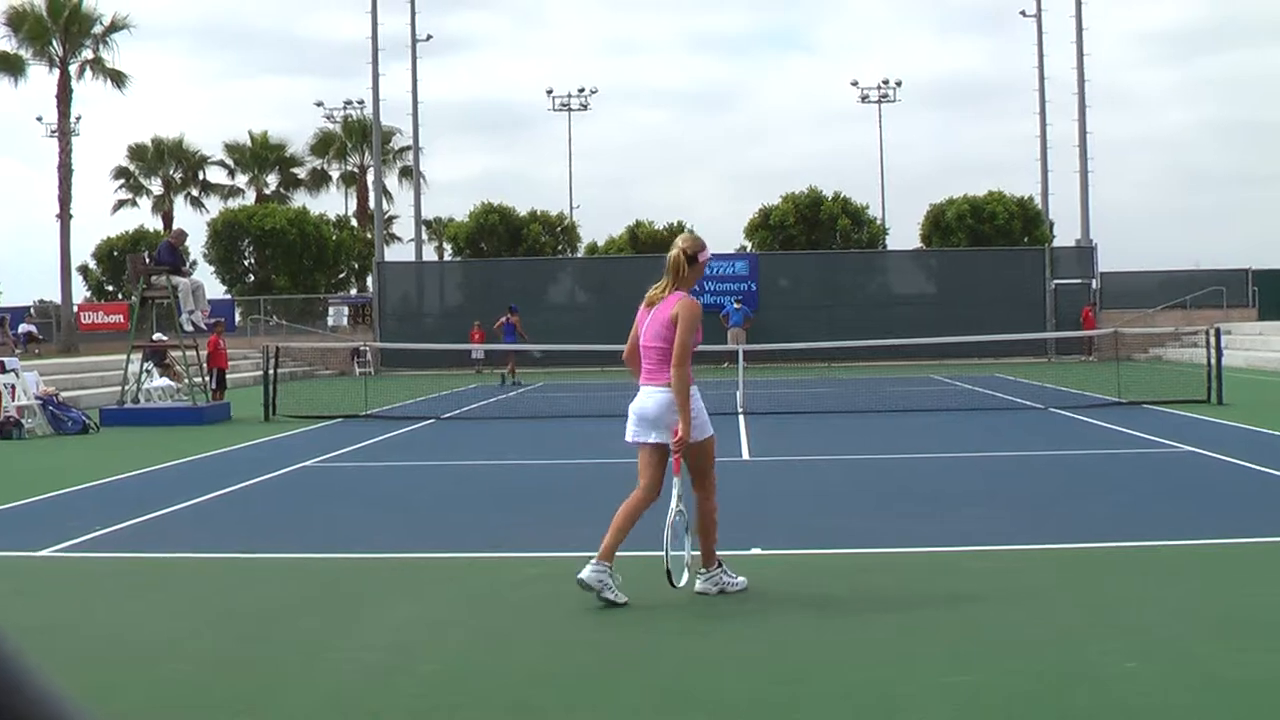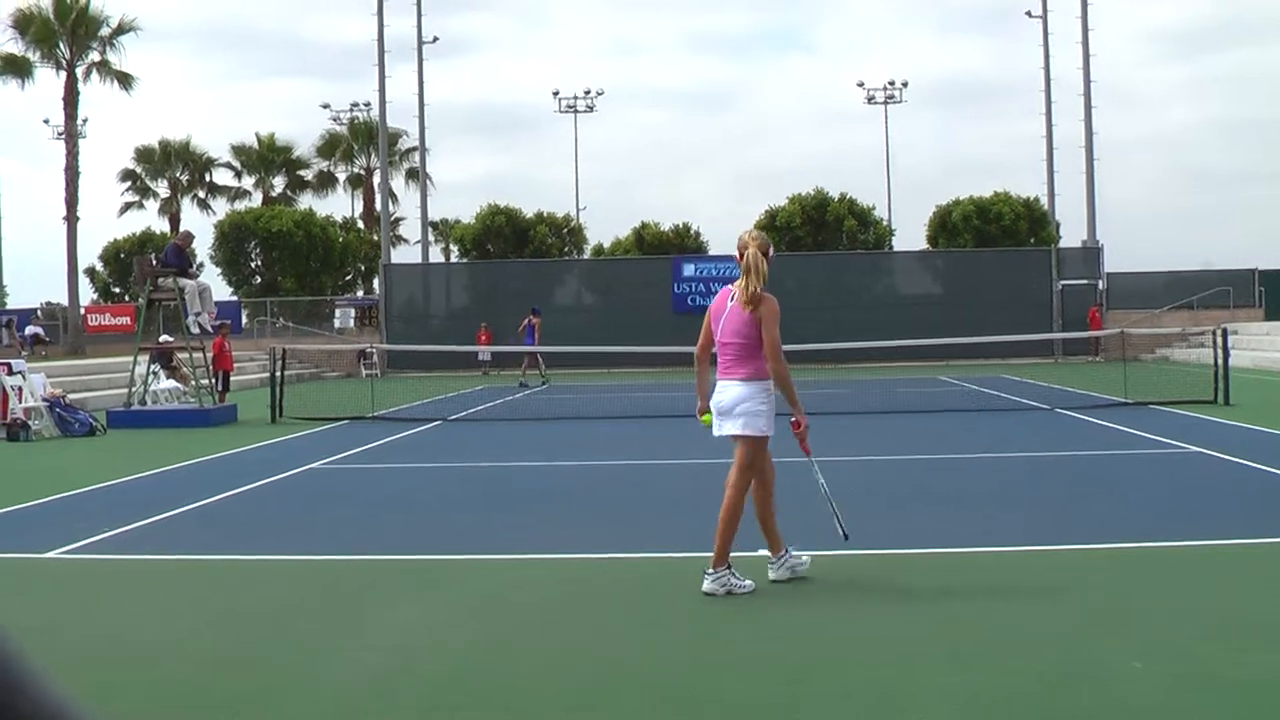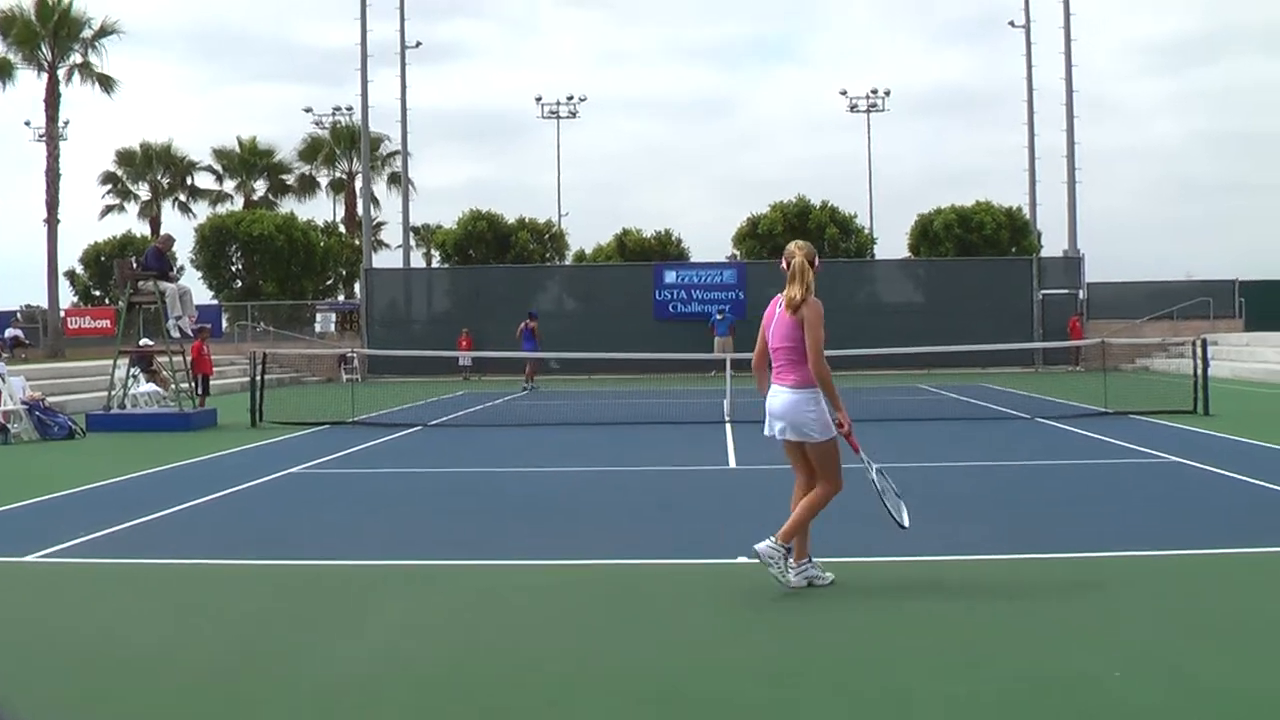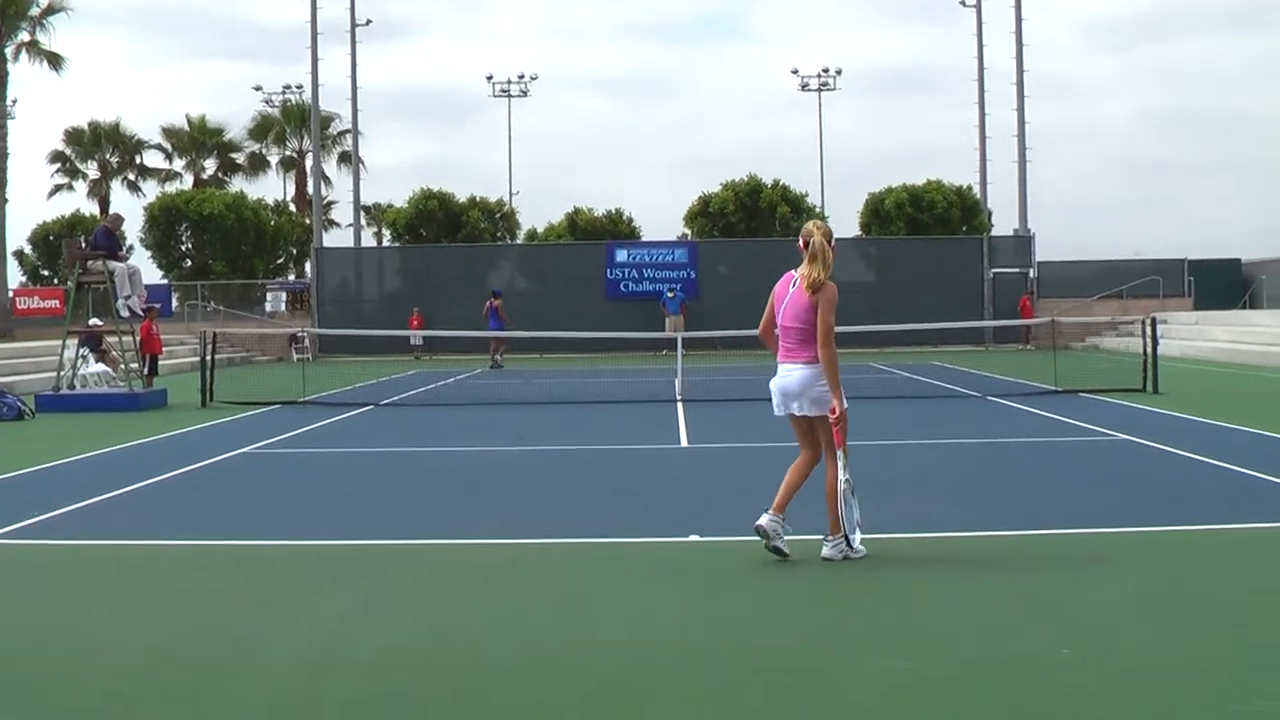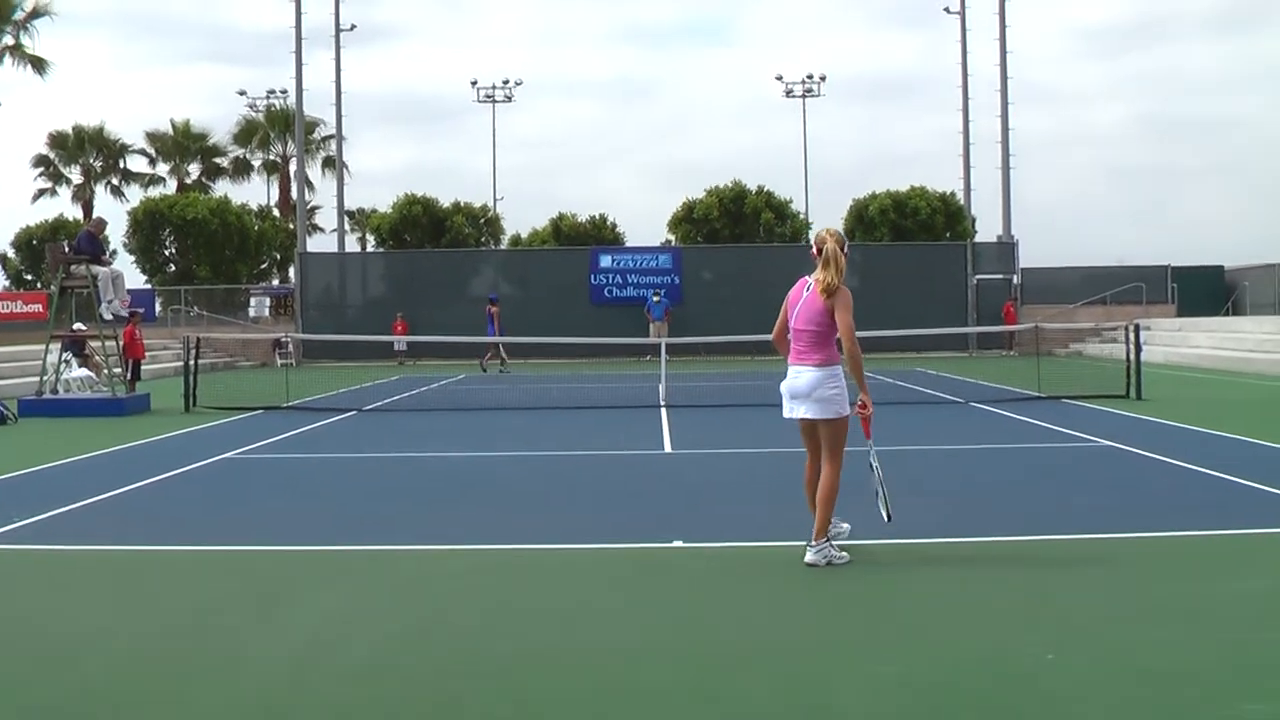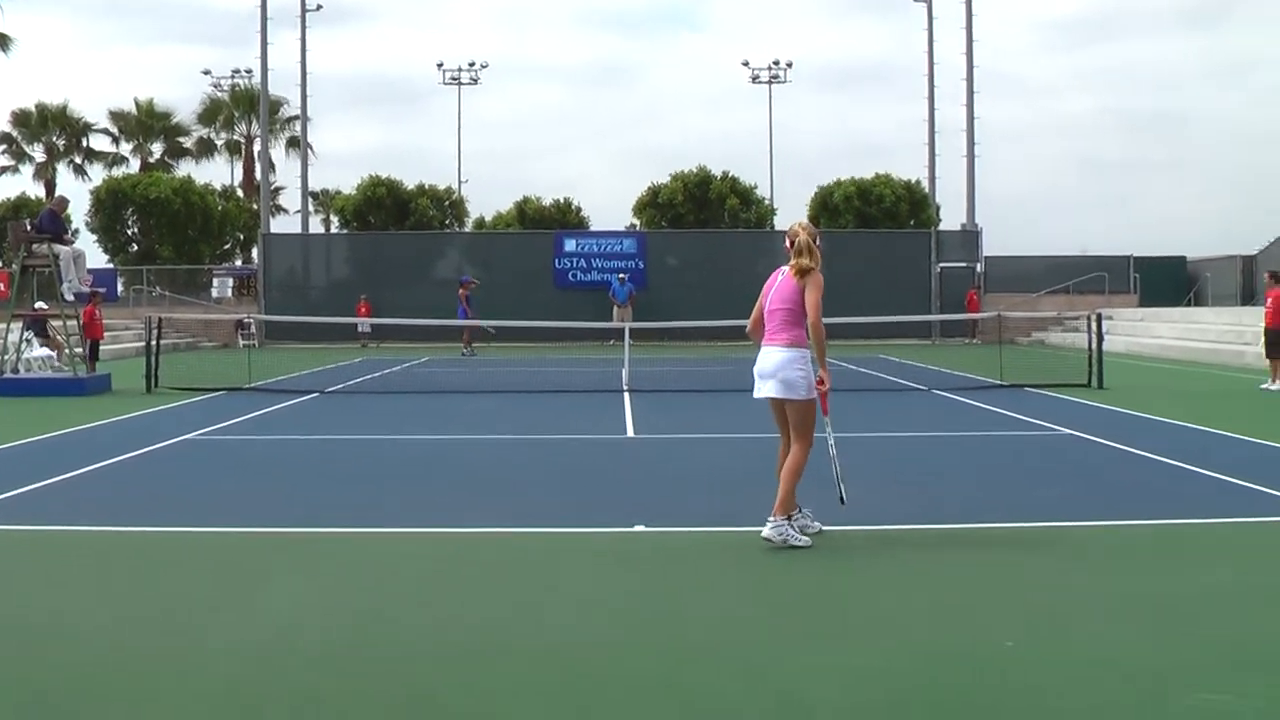
dt=0.4s
person 1, frame 1
left shoulder: (650, 301)
right shoulder: (688, 305)
left elbow: (630, 356)
right elbow: (679, 368)
right wrist: (684, 421)
left hip: (644, 401)
right hip: (675, 402)
left knee: (646, 491)
right knee: (704, 488)
left ankle: (600, 564)
right ankle: (710, 570)
person 1, frame 2
left shoulder: (720, 298)
right shoulder: (765, 303)
left elbow: (701, 355)
right elbow: (775, 364)
left wrist: (703, 398)
right wrist: (798, 410)
left hip: (725, 393)
right hip: (751, 395)
left knee: (764, 477)
right knee: (739, 486)
left ankle: (779, 557)
right ankle: (718, 571)
person 1, frame 3
left shoulder: (774, 305)
right shoulder: (810, 306)
left elbow: (758, 362)
right elbow: (817, 365)
right wrist: (839, 410)
left hip: (778, 398)
right hip: (804, 400)
left knee: (807, 481)
right knee: (830, 483)
left ankle: (797, 564)
right ankle: (777, 544)
person 1, frame 4
left shoulder: (783, 282)
right shoulder: (825, 289)
left elbow: (764, 332)
right elbow: (825, 346)
right wrist: (837, 395)
left hip: (785, 377)
right hip: (814, 377)
left knee: (809, 453)
right knee: (834, 457)
left ankle: (773, 516)
right ankle: (834, 540)
person 1, frame 5
left shoulder: (798, 288)
right shoulder: (838, 293)
left elbow: (777, 338)
right elbow: (849, 345)
right wrist: (863, 391)
left hip: (795, 379)
right hip: (824, 379)
left knee: (815, 457)
right knee: (831, 462)
left ankle: (824, 526)
right ankle: (819, 544)
person 1, frame 6
left shoulder: (776, 276)
right shoulder: (811, 275)
left elbow: (752, 328)
right elbow: (814, 322)
right wrist: (823, 367)
left hip: (767, 360)
right hip: (792, 361)
left knee: (789, 441)
right knee: (801, 445)
left ankle: (792, 513)
